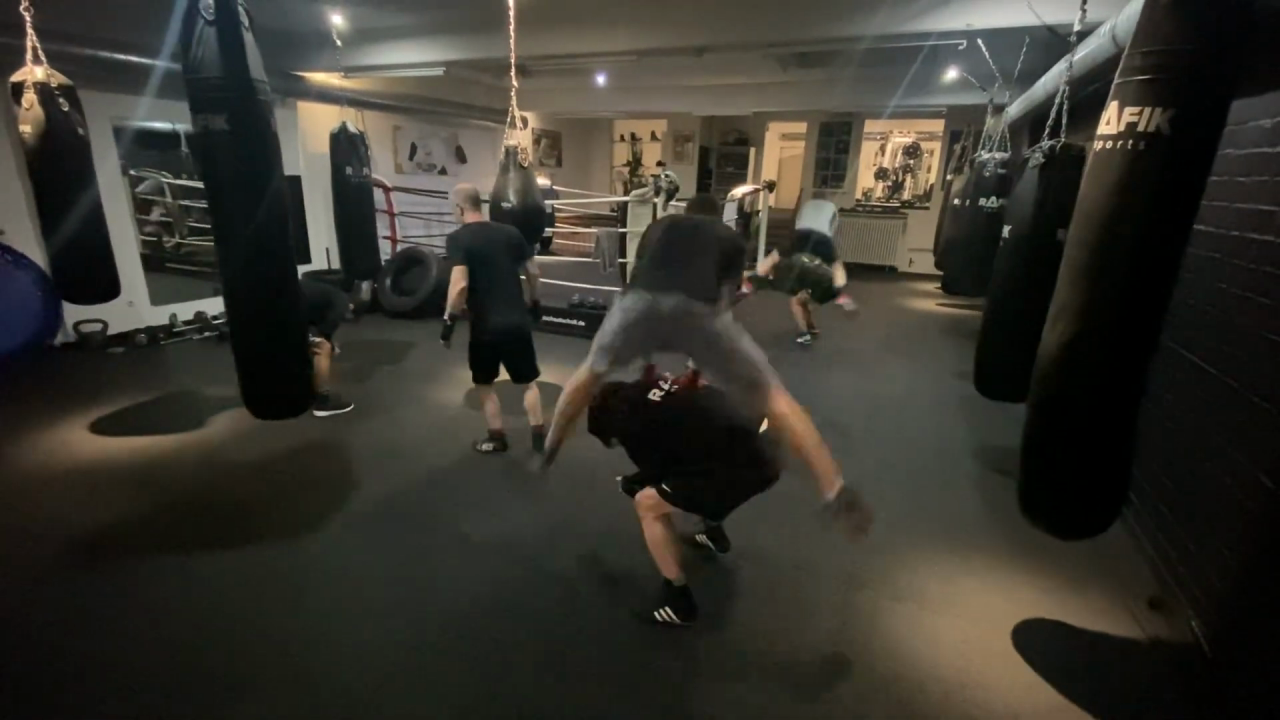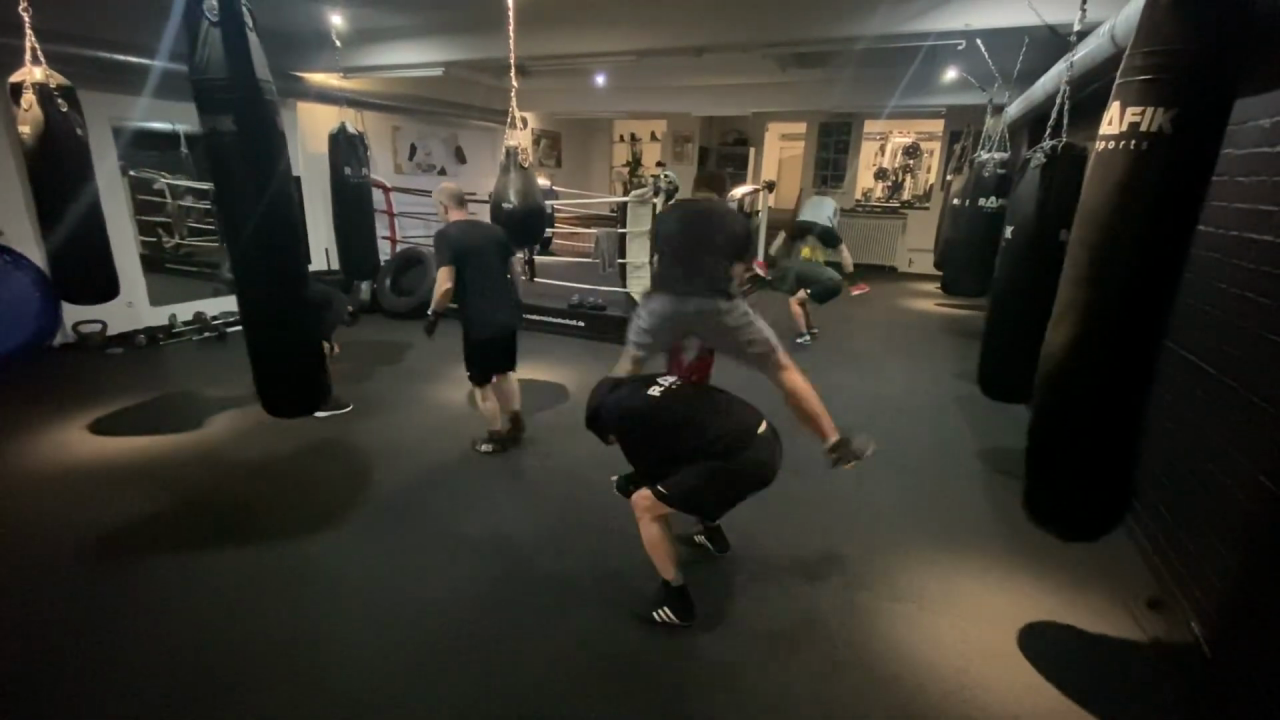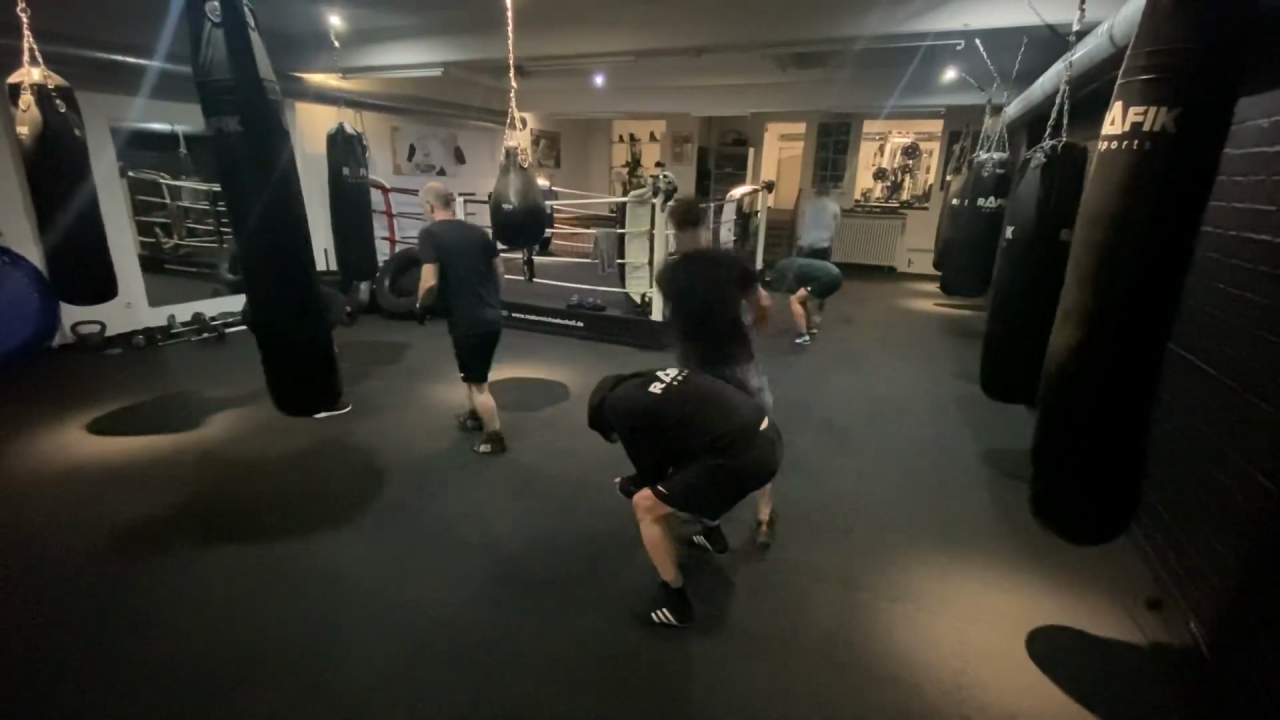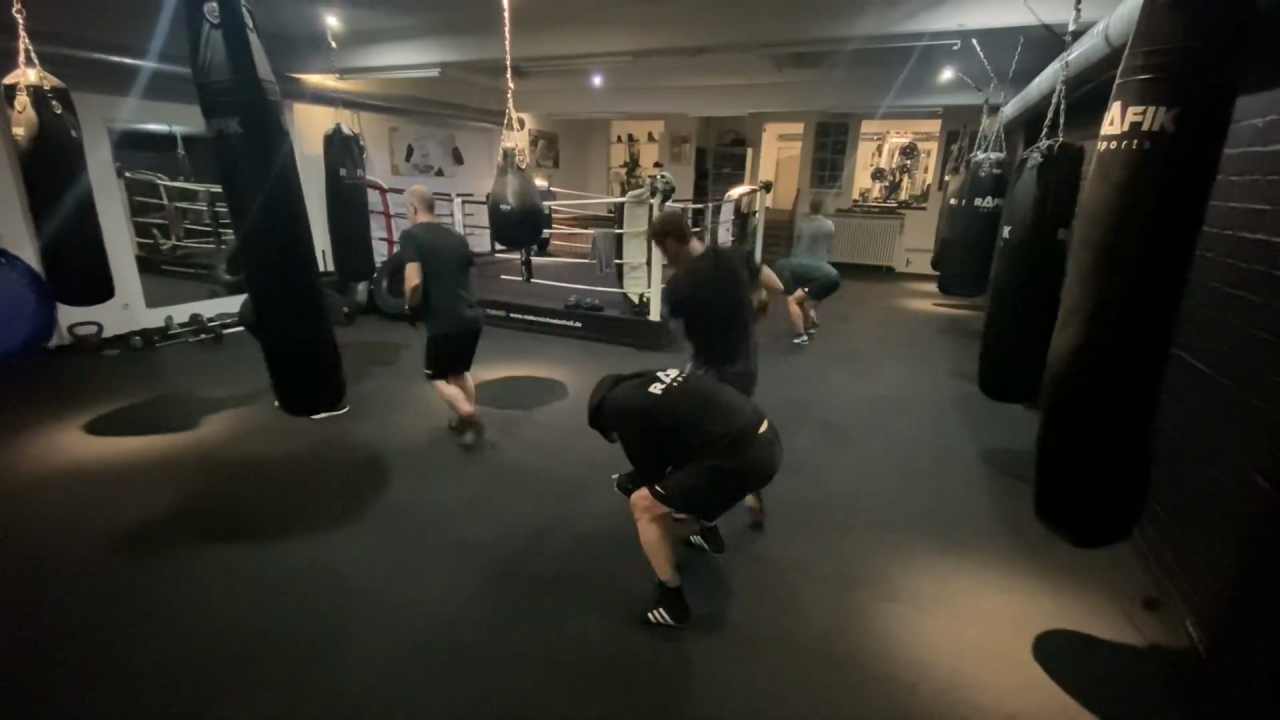
dt=0.2s
person 1, frame 1
left shoulder: (658, 227)
right shoulder: (730, 238)
right elbow: (725, 294)
left wrist: (647, 364)
right wrist: (693, 371)
left hip: (637, 302)
right hip: (696, 310)
left knee: (590, 374)
right knee: (773, 397)
left ankle: (549, 450)
right ankle: (837, 494)
person 1, frame 2
left shoulder: (666, 215)
right shoulder: (739, 222)
left wrist: (673, 342)
right wrist: (706, 347)
left hip: (664, 302)
right hip: (716, 305)
left knee: (632, 359)
right knee: (783, 369)
right ankle: (836, 444)
person 1, frame 3
left shoulder: (667, 275)
right shoulder: (733, 262)
right elbow: (762, 305)
right wrist: (755, 321)
left hip: (696, 369)
right hip: (738, 363)
right ankle: (765, 524)
person 1, frame 4
left shoulder: (677, 285)
right shoulder: (735, 257)
left elbow: (680, 324)
right elbow: (774, 286)
right wrist: (758, 300)
left hip: (712, 369)
right hip: (745, 362)
right ankle: (752, 502)
person 2, frame 1
left shoulder: (458, 239)
right shoulder: (511, 233)
left elbow: (460, 285)
right elbow: (533, 273)
left wrist: (449, 320)
right wrist: (534, 301)
left hip: (484, 327)
right hip: (518, 321)
left knee: (484, 383)
right knee: (527, 381)
left ankle: (497, 438)
right ankle: (539, 435)
person 2, frame 2
left shoulder: (446, 236)
right shoulder: (495, 231)
left elbow: (446, 285)
right elbow: (514, 271)
left wrist: (433, 314)
left hip: (478, 323)
right hip: (507, 317)
left knee: (481, 383)
right knee: (504, 372)
left ankle: (496, 438)
right ankle: (516, 422)
person 2, frame 3
left shoulder: (430, 234)
right shoulder: (478, 232)
left elbow: (430, 282)
right elbow: (498, 271)
left wrist: (422, 306)
left hip: (466, 321)
right hip: (491, 316)
left knee: (476, 382)
right knee: (479, 375)
left ankle: (494, 438)
right ankle: (476, 417)
person 2, frame 4
left shoulder: (411, 236)
right shoulder: (456, 237)
left elbow: (414, 282)
left wrist: (411, 308)
left hip: (446, 321)
right hip: (472, 316)
left knee: (439, 377)
right knee: (459, 371)
left ankle: (471, 420)
right ankle: (466, 419)
person 3, frame 1
left shoulder: (626, 415)
right shoulder: (652, 385)
left elbow: (657, 471)
left wrist: (630, 484)
left hip: (747, 458)
right hip: (765, 442)
left knee: (648, 503)
left ankle: (678, 595)
right ankle: (713, 533)
person 3, frame 2
left shoulder: (621, 411)
right shoulder: (655, 382)
left elbow: (651, 469)
left wrist: (624, 485)
left hip: (746, 461)
right hip: (765, 442)
left knee: (645, 504)
left ankle: (677, 600)
right ankle: (712, 534)
person 3, frame 3
left shoulder: (620, 408)
right shoulder: (654, 378)
left elbow: (653, 474)
left wrist: (628, 486)
left hip: (745, 457)
right hip: (767, 437)
left knee: (646, 505)
left ankle: (676, 600)
person 3, frame 4
left shoulder: (619, 406)
right shoulder: (655, 378)
left elbow: (650, 473)
left wrist: (626, 483)
left hip: (743, 458)
right hip: (766, 439)
left knee: (643, 505)
left ankle: (672, 601)
